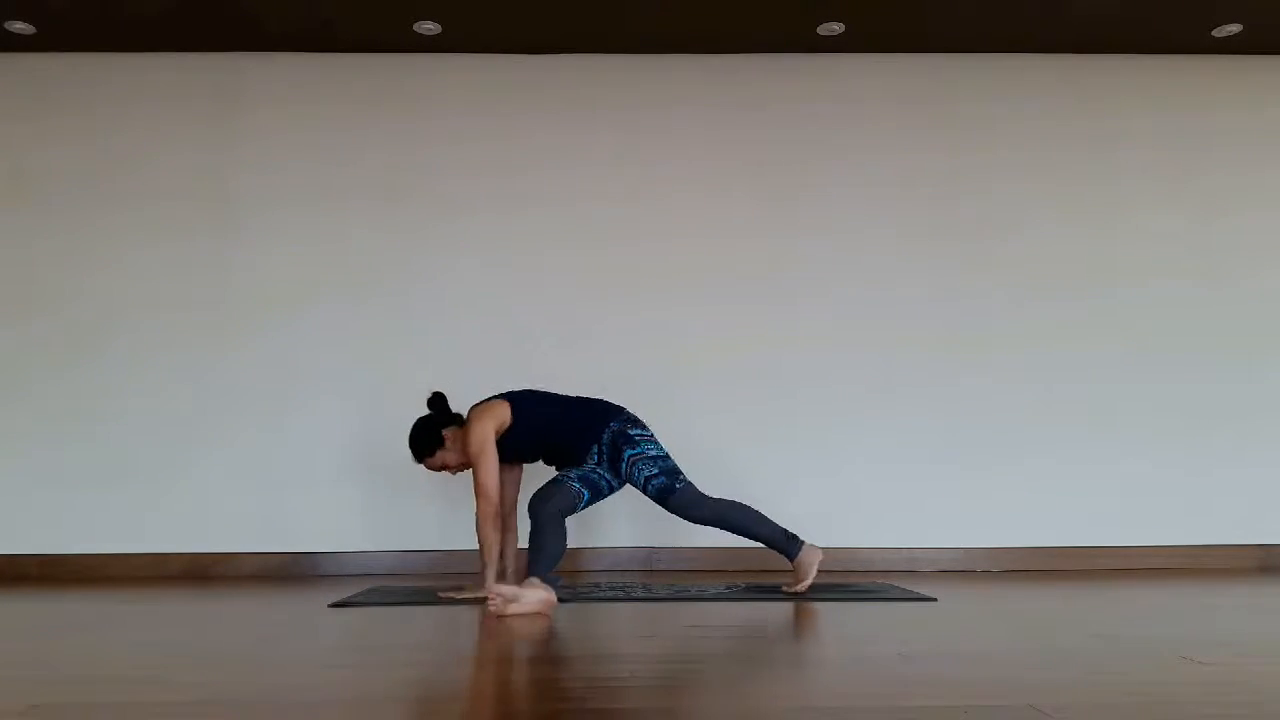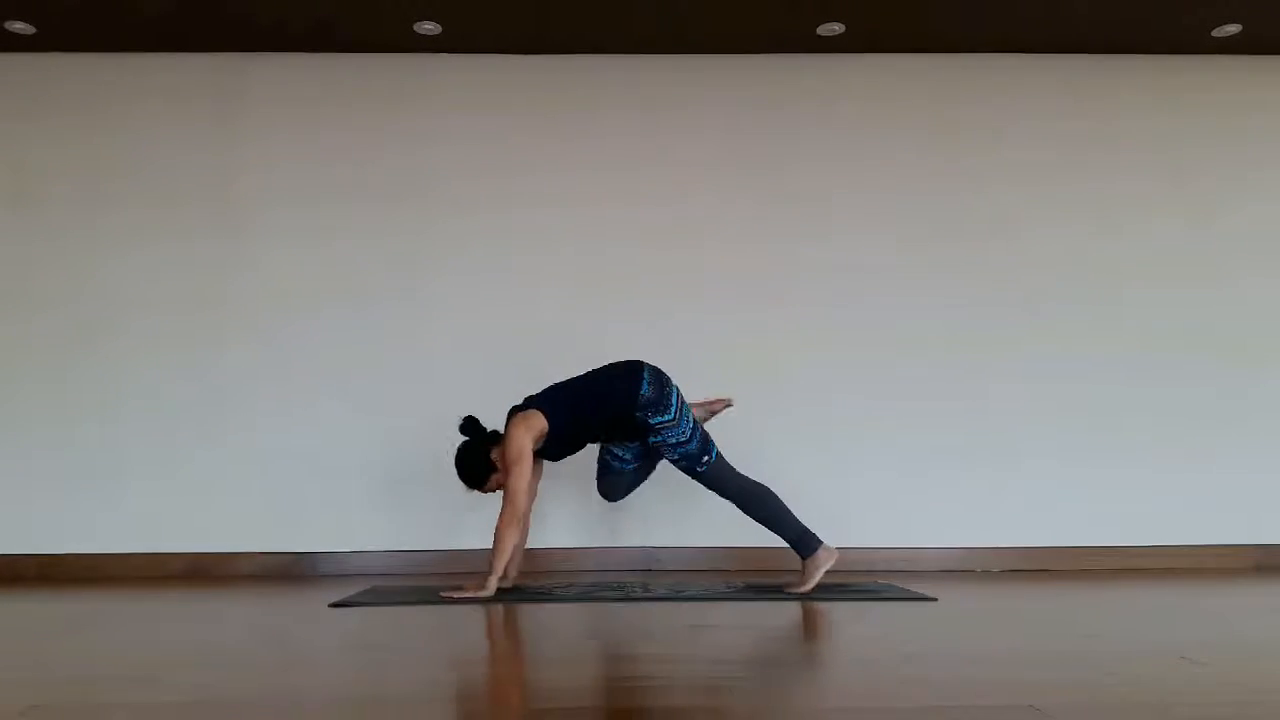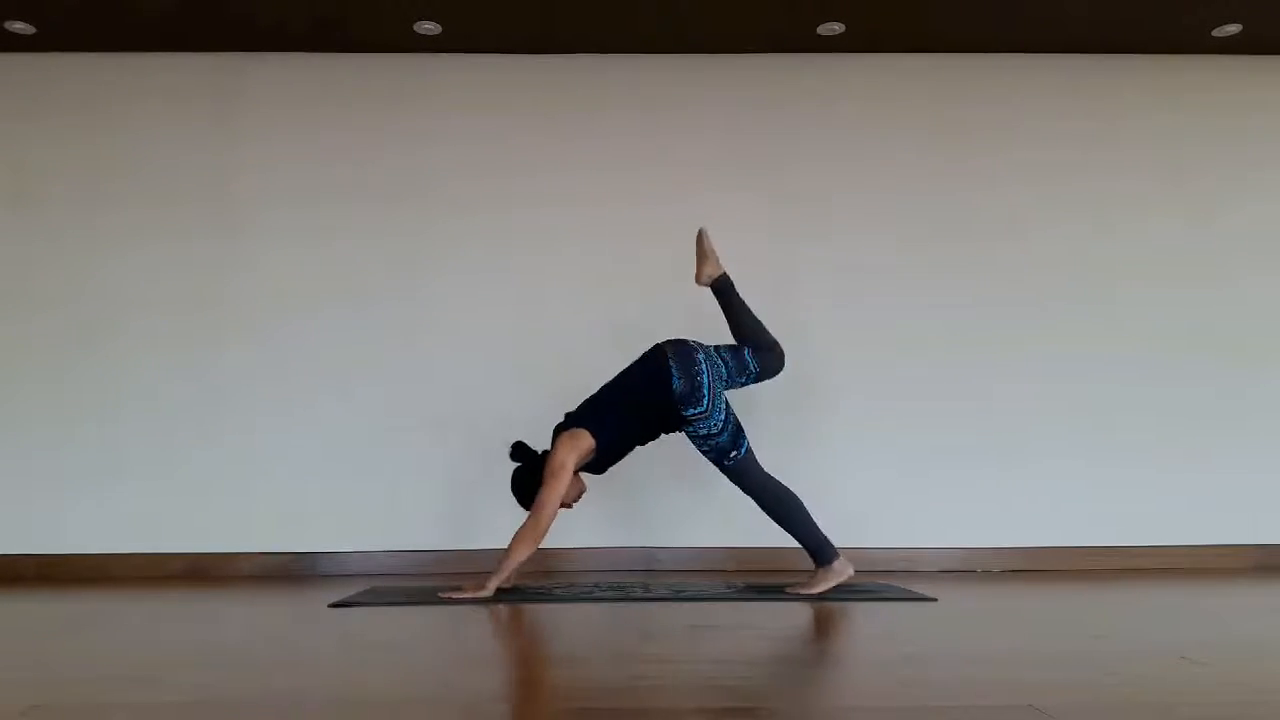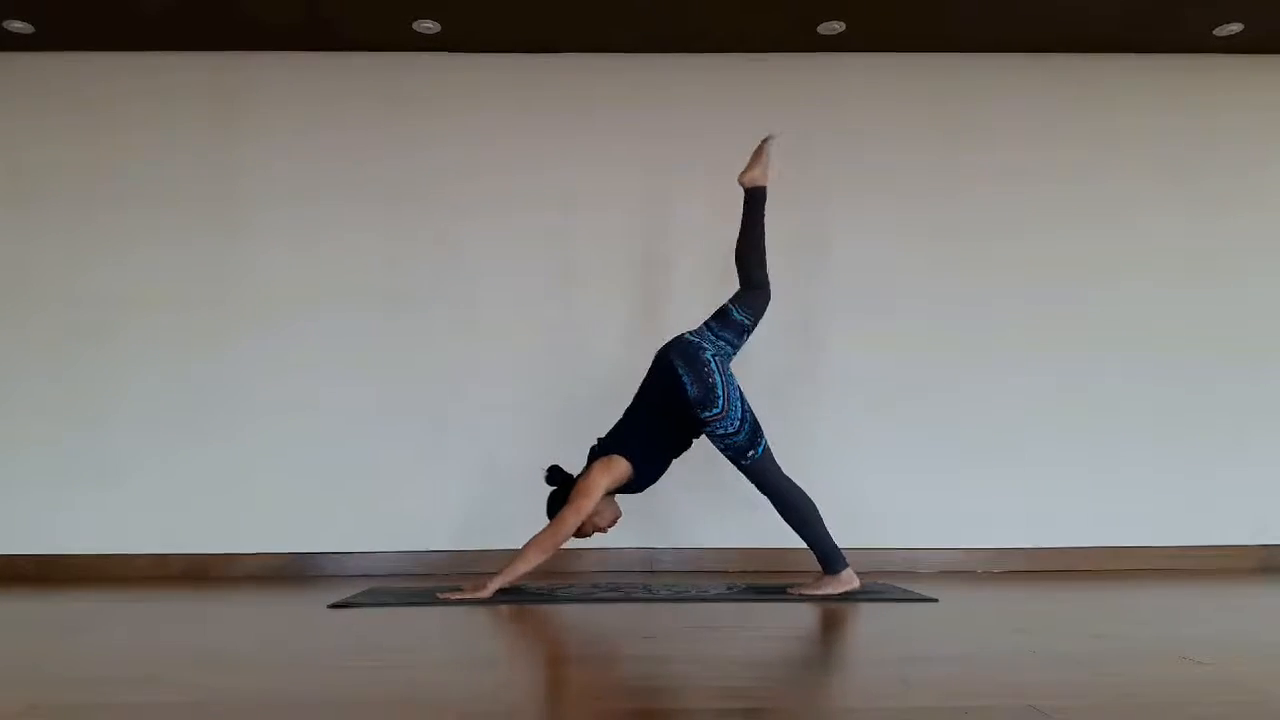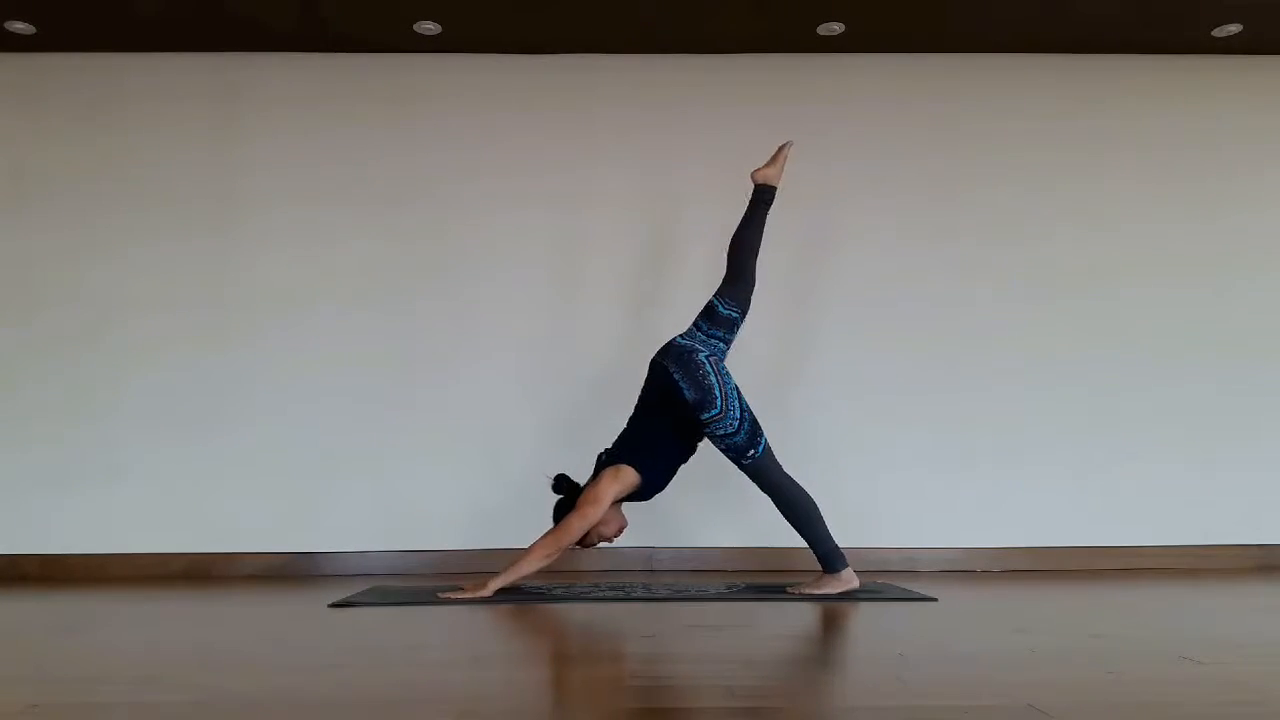
dt=0.2s
person 1, frame 1
left shoulder: (480, 422)
right shoulder: (501, 448)
left elbow: (487, 503)
right elbow: (504, 512)
left wrist: (489, 583)
right wrist: (503, 579)
left hip: (615, 435)
right hip: (587, 463)
left knee: (693, 504)
right knee: (544, 506)
left ankle: (798, 550)
person 1, frame 2
left shoulder: (519, 434)
right shoulder: (527, 442)
left elbow: (513, 513)
right elbow: (521, 513)
left wrist: (491, 584)
right wrist: (510, 571)
left hip: (646, 396)
right hip: (628, 419)
left knee: (724, 480)
right knee: (613, 487)
left ankle: (815, 551)
right ankle: (690, 418)
person 1, frame 3
left shoulder: (565, 452)
right shoulder: (565, 450)
left elbow: (537, 527)
right elbow: (538, 524)
left wrist: (491, 584)
right wrist: (501, 578)
left hip: (686, 384)
right hip: (674, 366)
left knee: (753, 480)
left ankle: (831, 562)
right ankle: (713, 275)
person 1, frame 4
left shoulder: (597, 479)
right shoulder: (599, 474)
left elbow: (553, 537)
right elbow: (553, 536)
left wrist: (492, 585)
right wrist: (496, 580)
left hip: (697, 378)
right hip: (686, 362)
left knee: (769, 479)
right knee: (755, 293)
left ankle: (838, 571)
right ankle: (753, 186)
person 1, frame 5
left shoulder: (607, 486)
right shoulder: (604, 485)
left elbow: (557, 542)
right elbow: (555, 543)
left wrist: (490, 585)
right wrist: (495, 582)
left hip: (694, 377)
right hip: (685, 365)
left knee: (771, 478)
right knee: (736, 285)
left ankle: (839, 571)
right ankle: (764, 186)
